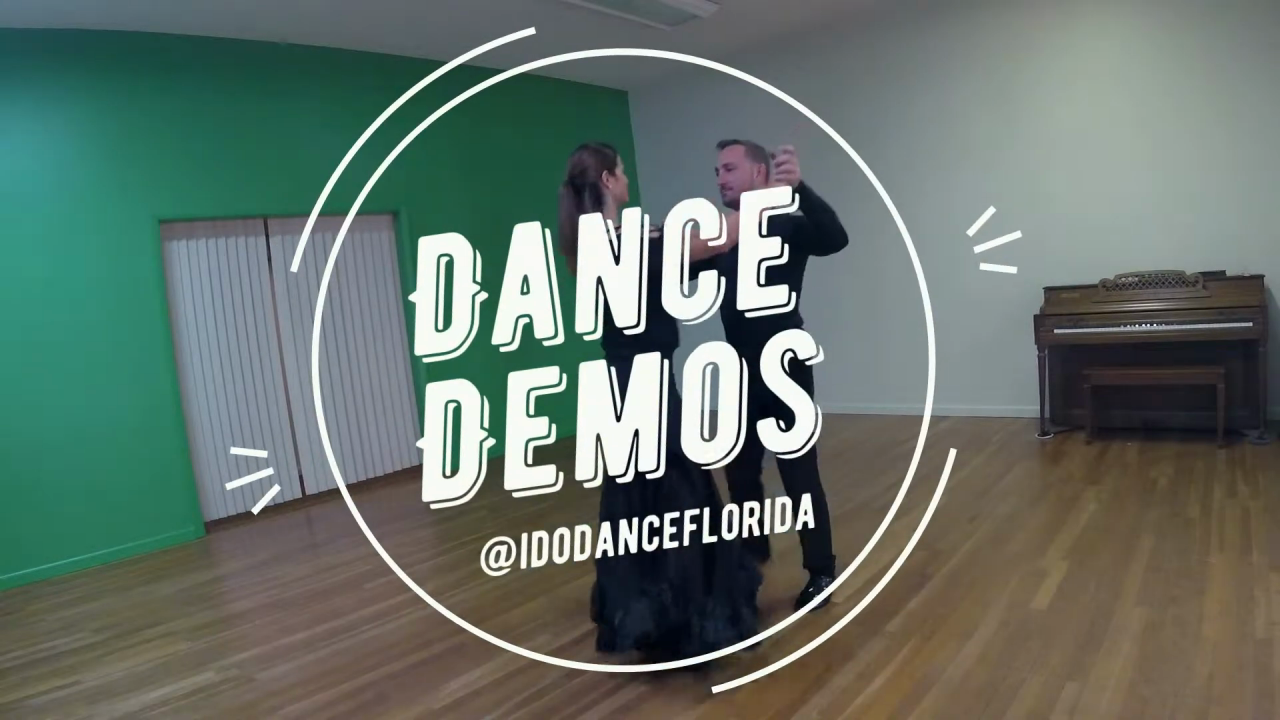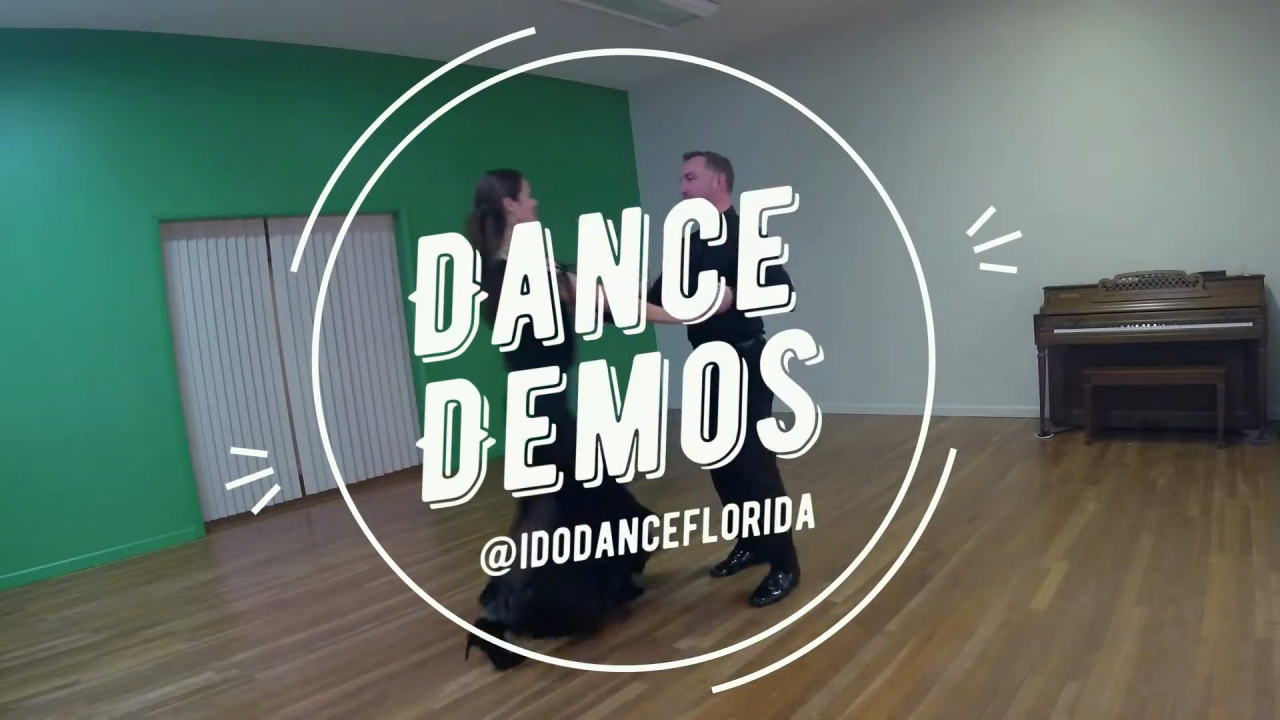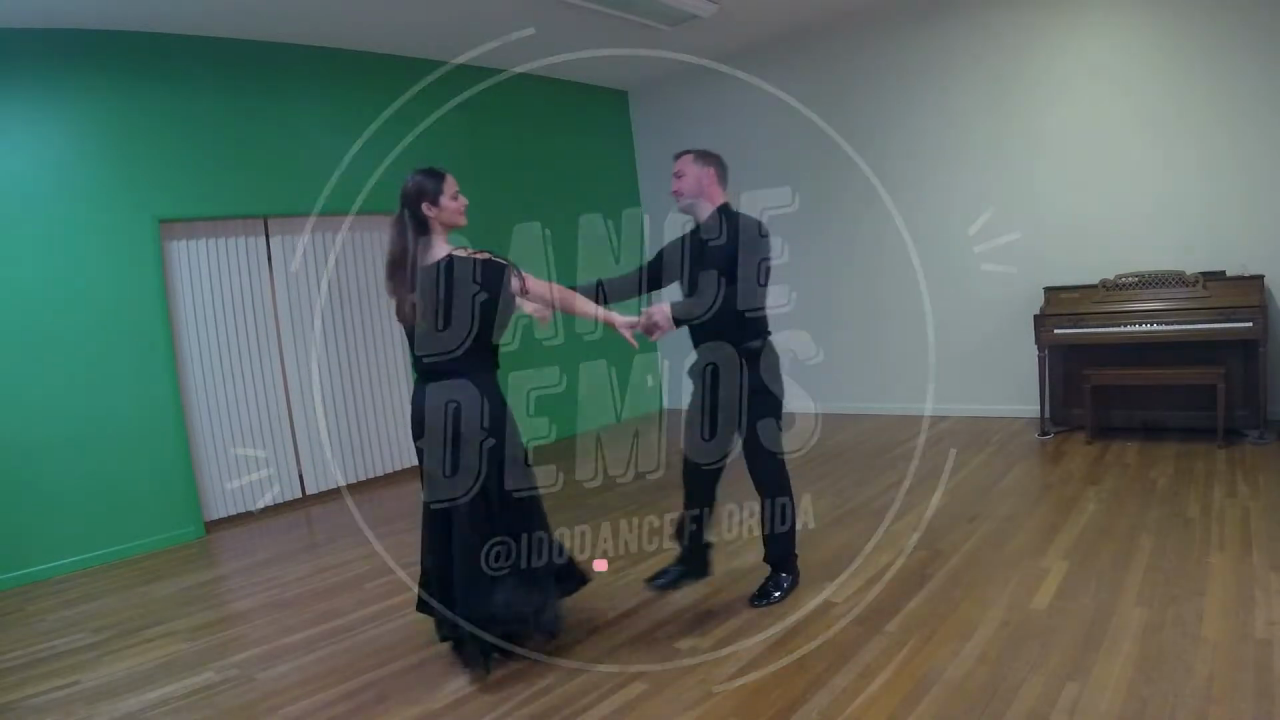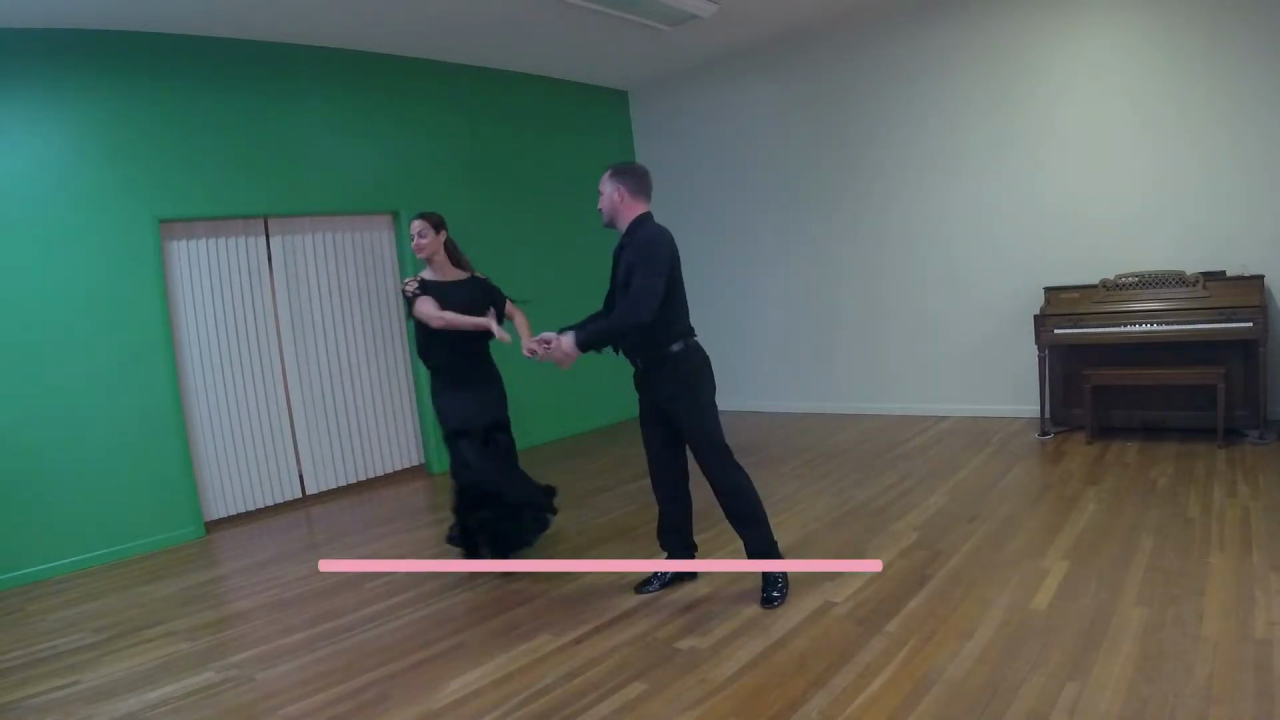
dt=1s
person 1, frame 1
right shoulder: (632, 246)
right elbow: (723, 238)
left hip: (617, 387)
left knee: (633, 502)
right knee: (674, 504)
left ankle: (639, 614)
right ankle: (669, 632)
person 1, frame 2
left shoulder: (499, 267)
left elbow: (576, 299)
left hip: (536, 400)
right hip: (542, 403)
left knee: (583, 492)
right knee: (548, 509)
left ankle: (600, 587)
right ankle: (496, 622)
person 1, frame 3
left shoulder: (407, 271)
right shoulder: (471, 265)
right elbow: (550, 293)
left wrist: (514, 307)
right wrist: (614, 318)
left hip: (429, 405)
right hip: (473, 401)
left knee: (448, 510)
right knee: (502, 505)
left ankle: (463, 625)
right ankle: (495, 624)
person 1, frame 4
left shoulder: (476, 282)
right shoulder: (415, 287)
left elbow: (515, 312)
right elbow: (435, 318)
left wrist: (526, 338)
right wrist: (485, 322)
left hip: (485, 382)
right hip: (449, 389)
left knee: (498, 456)
right knee: (471, 460)
left ankle: (501, 536)
right ankle: (484, 536)
person 2, frame 1
left shoulder: (788, 227)
left elbow: (835, 238)
left wrist: (799, 187)
left hip: (785, 365)
right hip: (742, 367)
left knee: (797, 470)
right knee: (738, 464)
left ankle: (821, 570)
right ankle: (754, 542)
person 2, frame 2
left shoulder: (746, 235)
right shoulder: (690, 244)
left elbow: (783, 293)
right elbow: (655, 299)
left wrist: (734, 293)
left hip: (745, 364)
left knee: (755, 462)
right knee: (720, 462)
left ankle: (784, 563)
right ankle: (751, 543)
person 2, frame 3
left shoulder: (746, 231)
right shoulder: (682, 247)
left elbow: (748, 295)
right elbow: (634, 283)
left wrist: (678, 311)
right wrist: (571, 296)
left hip: (751, 368)
right hip: (710, 370)
left knee: (765, 468)
right knee: (698, 466)
left ankle: (783, 568)
right ankle: (692, 556)
person 2, frame 4
left shoulder: (652, 241)
right shoulder: (627, 248)
left elbow: (639, 314)
right elbow: (614, 312)
left wrist: (579, 342)
right wrist: (565, 335)
left hip: (681, 370)
right hip: (651, 374)
left knee: (717, 463)
right knee: (664, 471)
left ankle: (769, 562)
right ankle: (679, 558)
